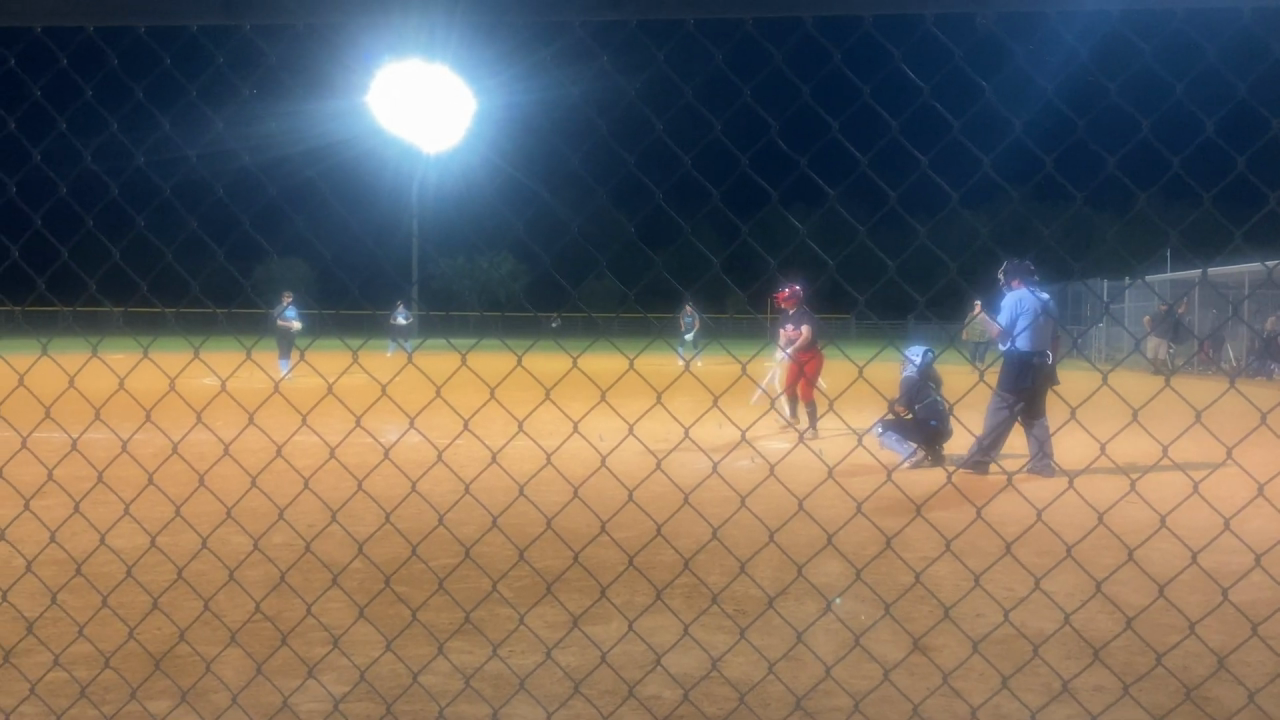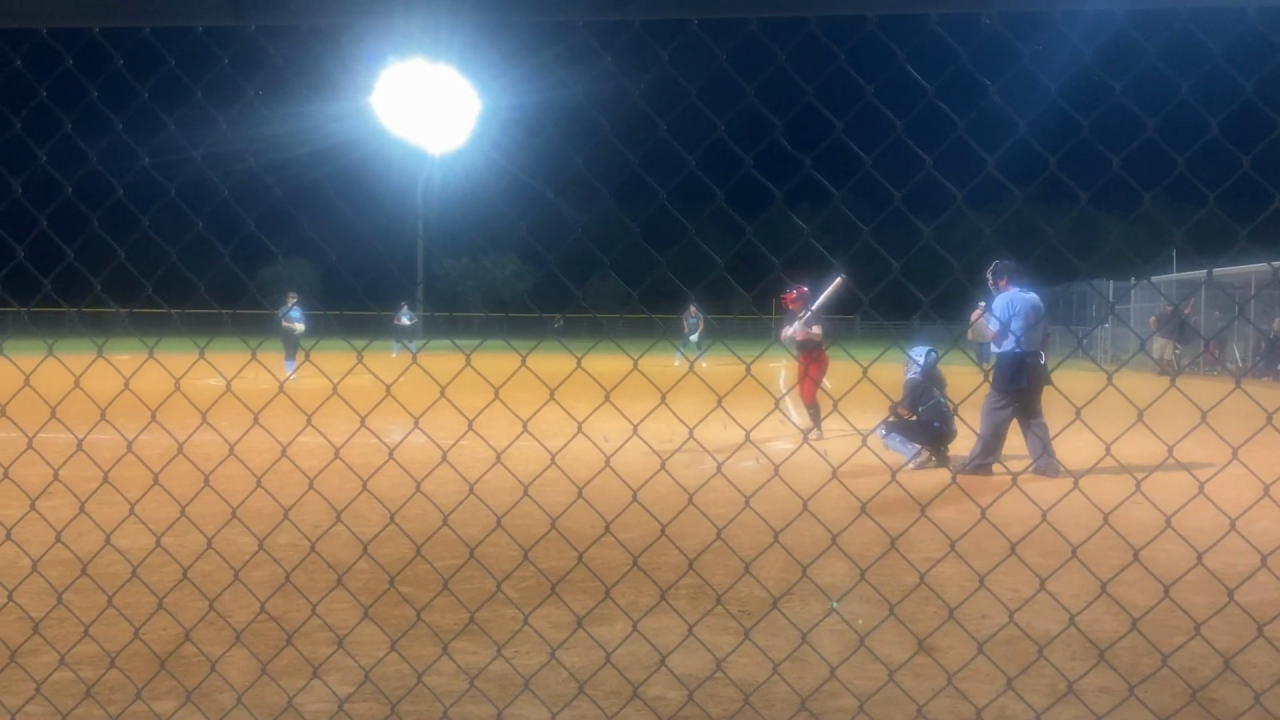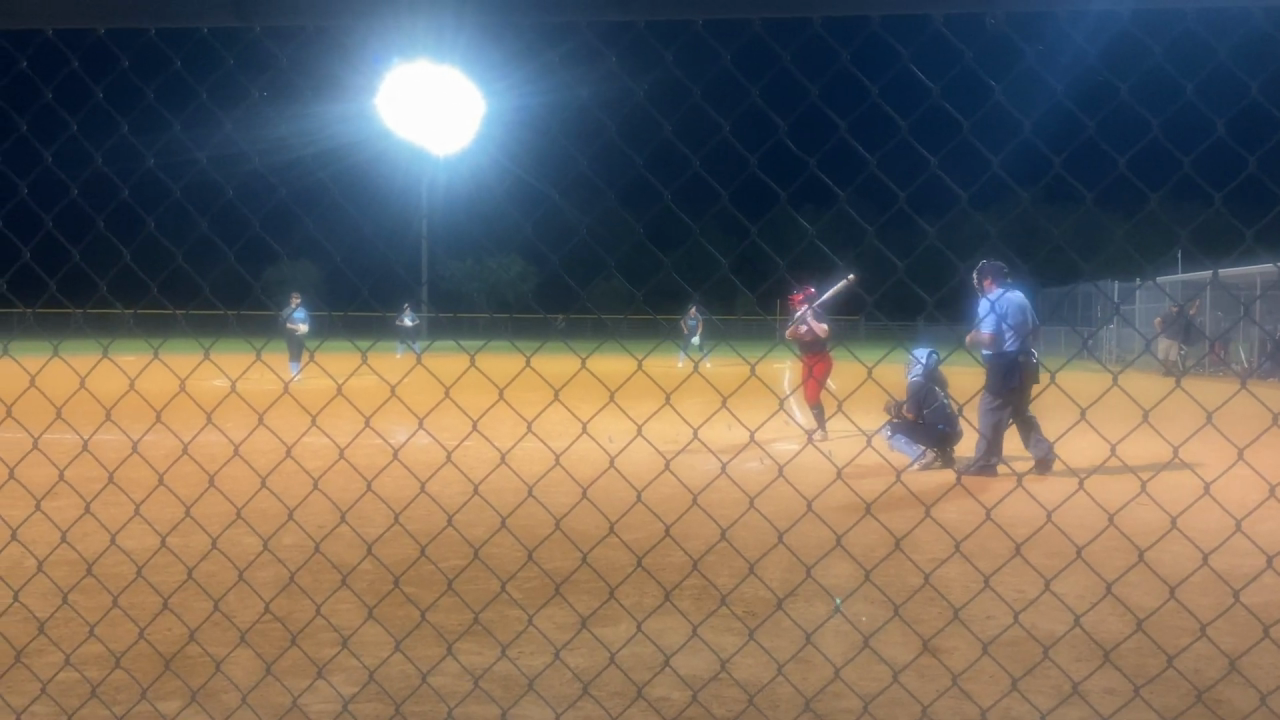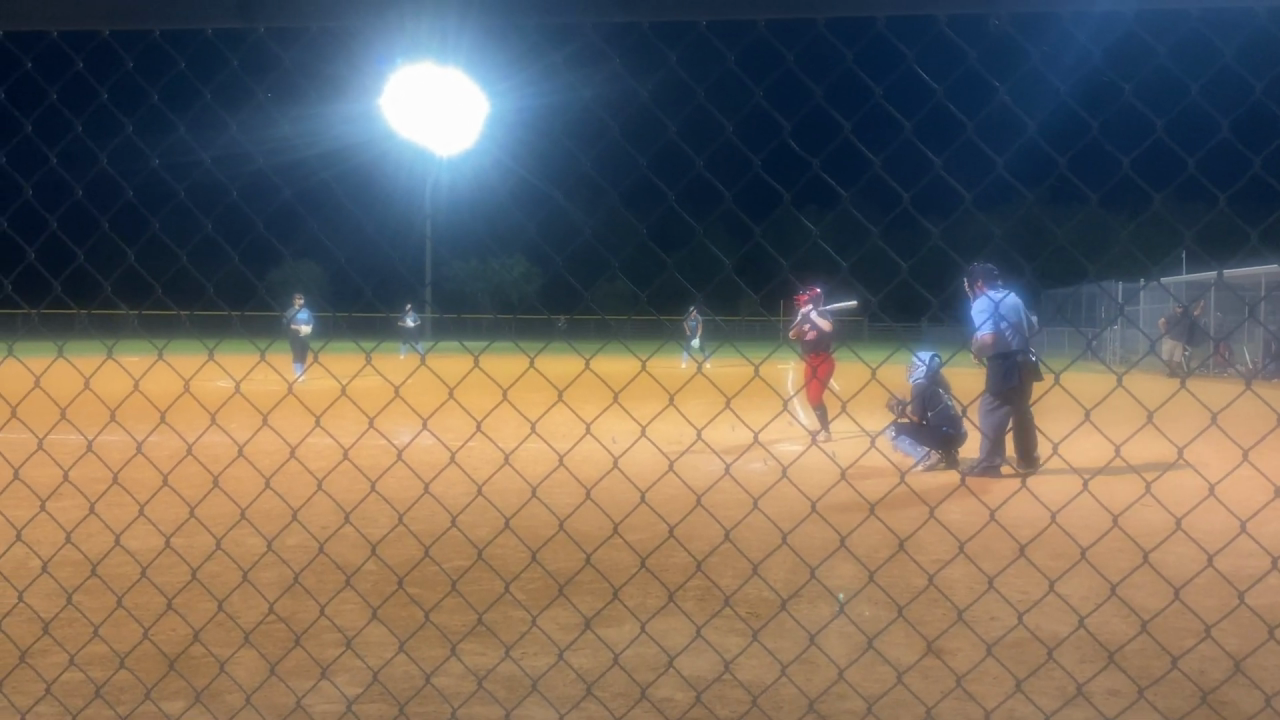
dt=0.2s
person 1, frame 1
left shoulder: (1015, 298)
right shoulder: (1047, 300)
left elbow: (998, 332)
right elbow: (1055, 338)
right wrist: (1050, 363)
left hip: (1018, 364)
right hip: (1041, 364)
left knee: (1000, 412)
right knee: (1036, 414)
left ankle: (979, 458)
right ankle: (1043, 463)
person 1, frame 2
left shoulder: (1005, 299)
right shoulder: (1035, 299)
left elbow: (993, 335)
right elbow: (1044, 335)
left hip: (1011, 365)
right hip: (1033, 363)
left knee: (995, 412)
right knee: (1032, 414)
left ankle: (981, 462)
right ankle: (1047, 462)
person 1, frame 3
left shoulder: (991, 301)
right shoulder: (1021, 297)
left elbow: (988, 339)
right elbow: (1035, 331)
left wrist: (972, 338)
left hip: (1003, 365)
right hip: (1025, 361)
left knee: (991, 412)
right knee: (1021, 411)
left ankle: (984, 463)
right ankle: (1044, 455)
person 1, frame 4
left shoulder: (982, 303)
right shoulder: (1014, 298)
left elbow: (988, 340)
right elbow: (1032, 329)
left wrist: (976, 351)
left hip: (1003, 365)
right hip: (1025, 361)
left knee: (991, 413)
right knee: (1021, 410)
left ankle: (989, 464)
right ankle: (1027, 458)
